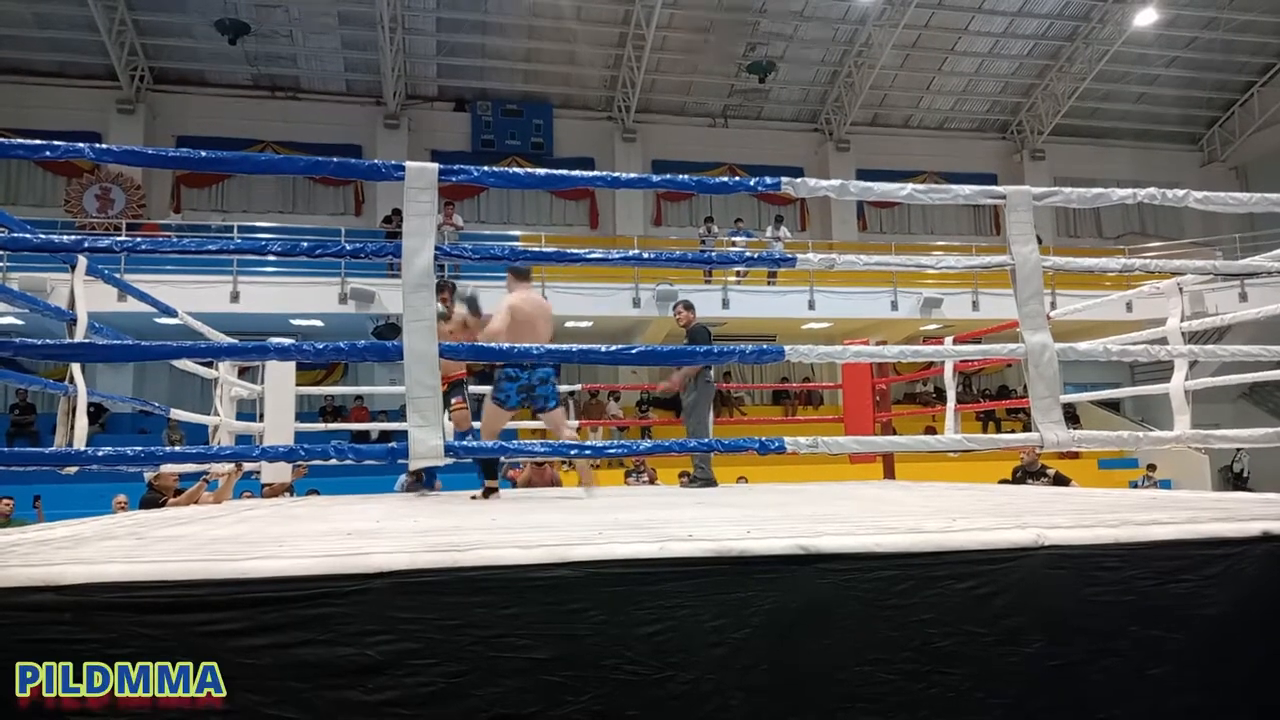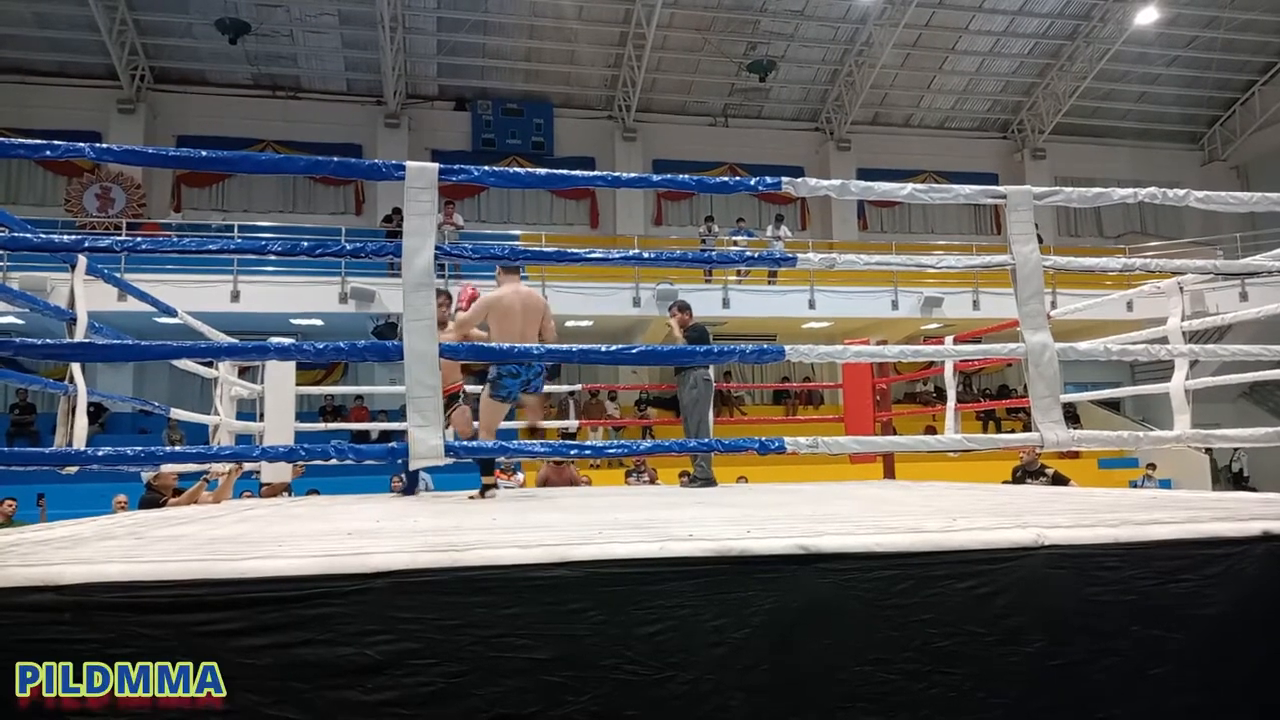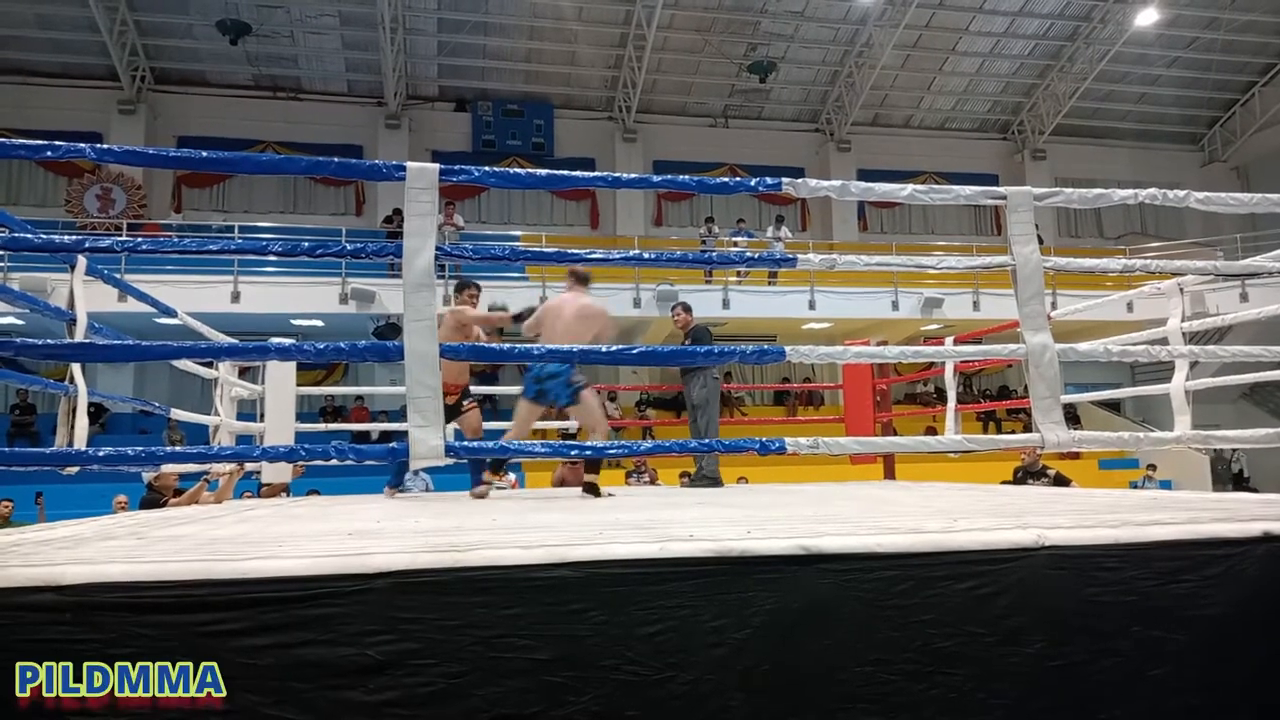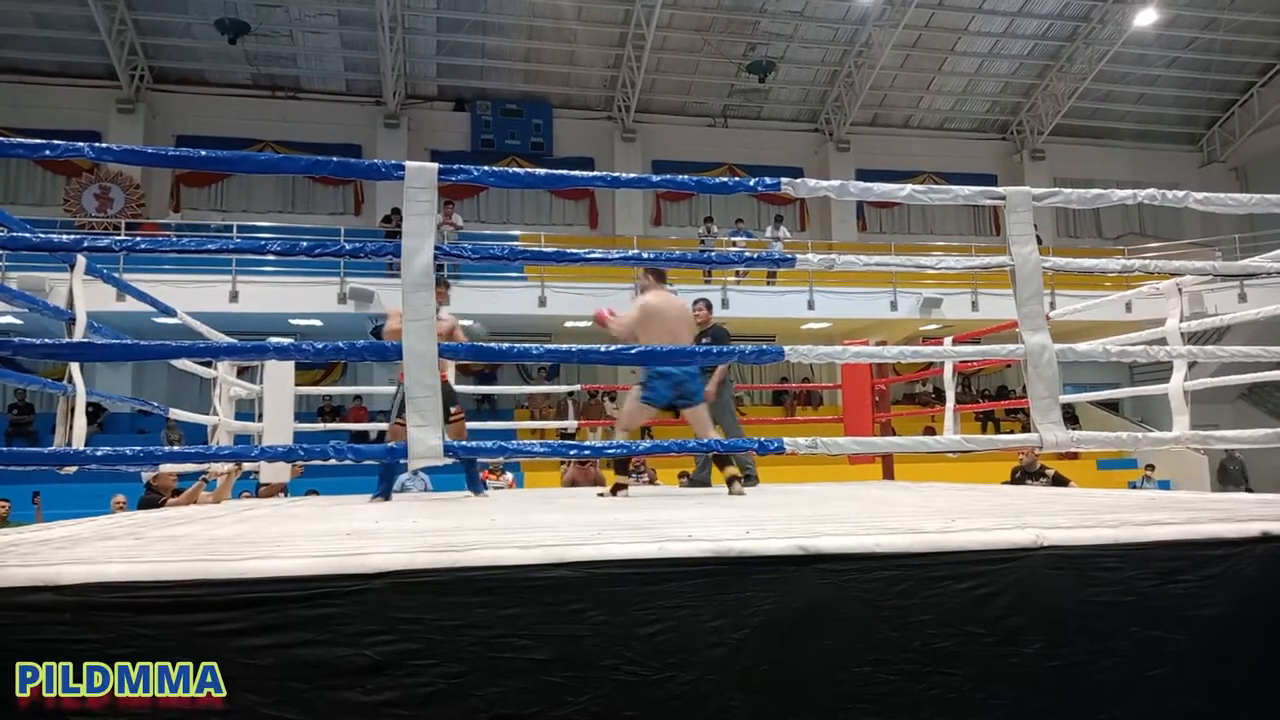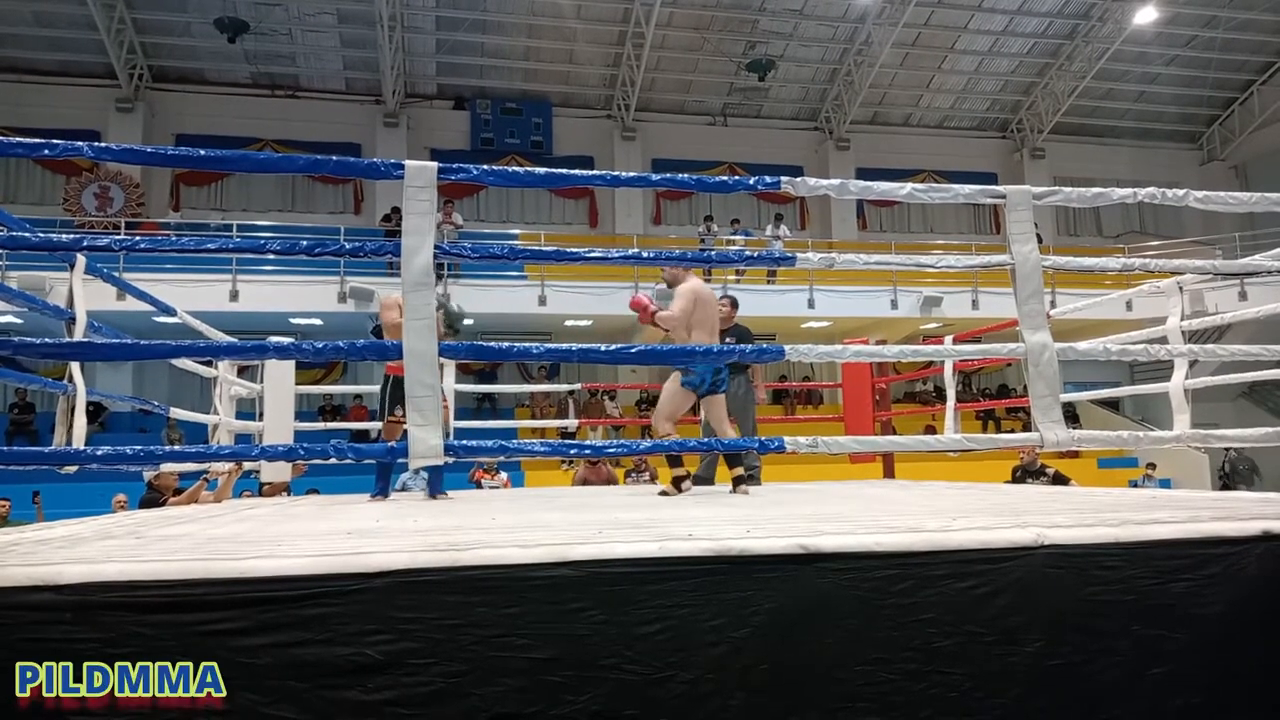
dt=0.4s
person 1, frame 1
left shoulder: (509, 303)
right shoulder: (545, 305)
left elbow: (492, 334)
left wrist: (475, 334)
left hip: (513, 377)
right hip: (543, 375)
left knee: (488, 434)
right knee: (562, 430)
left ankle: (491, 488)
right ankle: (583, 469)
person 1, frame 2
left shoulder: (492, 298)
right shoulder: (538, 299)
left elbow: (463, 325)
right elbow: (551, 337)
left wrist: (463, 305)
left hip: (503, 370)
right hip: (533, 367)
left knee: (487, 430)
right knee: (532, 406)
left ankle: (488, 485)
person 1, frame 3
left shoulder: (552, 303)
right shoulder: (597, 309)
left elbow: (529, 330)
right elbow: (605, 339)
left hip: (538, 370)
right hip: (565, 372)
left knee: (517, 432)
right knee: (599, 428)
left ankle: (488, 480)
right ankle: (590, 484)
person 1, frame 4
left shoulder: (645, 302)
right shoulder: (682, 306)
left elbow: (622, 330)
left wrist: (607, 320)
left hip: (661, 375)
right hip: (688, 373)
left knee: (623, 427)
right knee: (707, 431)
left ankle: (620, 484)
right ankle: (734, 480)
person 1, frame 5
left shoulder: (687, 288)
right shoulder: (704, 290)
left elbow: (675, 320)
left wrist: (651, 310)
right wrist: (657, 319)
left hip: (695, 362)
right hip: (714, 362)
left knee: (662, 420)
right knee: (722, 424)
left ankle: (680, 478)
right ankle: (740, 480)
person 2, frame 1
left shoulder: (462, 318)
right shoulder: (426, 319)
left elbow: (479, 329)
right elbow: (415, 345)
left wrist: (474, 307)
right wrist: (430, 320)
left hip: (456, 381)
right hip: (432, 383)
left knee: (462, 425)
right knee: (426, 432)
left ankle: (485, 476)
right ankle: (430, 479)
person 2, frame 2
left shoulder: (458, 329)
right shoulder: (422, 330)
left elbow: (488, 338)
left hip: (452, 394)
right hip: (427, 398)
left knee: (466, 433)
right knee: (413, 442)
left ankle: (488, 478)
right ankle: (410, 484)
person 2, frame 3
left shoulder: (475, 325)
right shoulder: (455, 314)
right wrist: (516, 317)
left hip: (460, 388)
left knee: (474, 431)
left ankle: (479, 483)
right ankle: (394, 483)
person 2, frame 4
left shoulder: (449, 321)
right shoulder: (402, 314)
right elbow: (388, 335)
left hip: (439, 384)
left knee: (459, 435)
right knee: (395, 438)
left ankle: (476, 485)
right ankle: (383, 490)
person 2, frame 5
left shoulder: (434, 310)
right shoulder: (392, 303)
right elbow: (392, 328)
left wrist: (452, 328)
right hip: (398, 376)
right knee: (390, 434)
left ankle: (435, 487)
right ankle: (381, 489)
person 3, frame 1
left shoulder: (699, 330)
right shoulder: (690, 334)
left wrist: (680, 375)
right wrist: (671, 382)
left hip: (699, 383)
right hip: (690, 384)
left knee: (698, 429)
right knee: (694, 430)
left ankle: (704, 476)
right ankle: (700, 475)
person 3, frame 2
left shoulder: (698, 330)
right shoulder: (687, 333)
left elbow: (681, 343)
left wrist: (674, 327)
left hip: (696, 379)
right hip: (685, 381)
left knee: (699, 429)
right knee: (691, 430)
left ankle: (704, 475)
right ankle: (699, 474)
person 3, frame 3
left shoulder: (700, 332)
right shoulder: (686, 338)
left hip: (704, 381)
right hip: (691, 384)
left knee: (708, 429)
right knee: (696, 431)
left ankle: (711, 475)
right ankle: (702, 475)
person 3, frame 4
left shoulder: (719, 332)
right shoulder: (697, 338)
left elbow: (726, 360)
left wrist: (713, 384)
left hip: (719, 386)
right hip: (701, 387)
left knee: (731, 430)
left ankle: (750, 472)
right ankle: (701, 476)
person 3, frame 5
left shoulder: (742, 332)
left elbow: (755, 361)
left wrist: (760, 388)
left hip: (739, 383)
left knee: (747, 430)
right knee: (709, 429)
left ankle: (752, 473)
right ankle: (705, 473)
